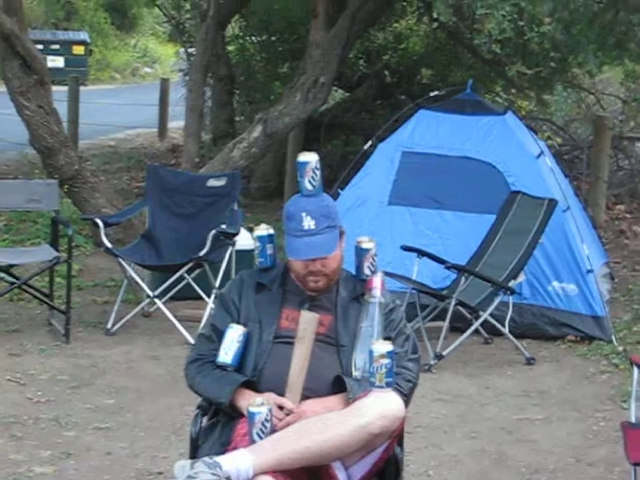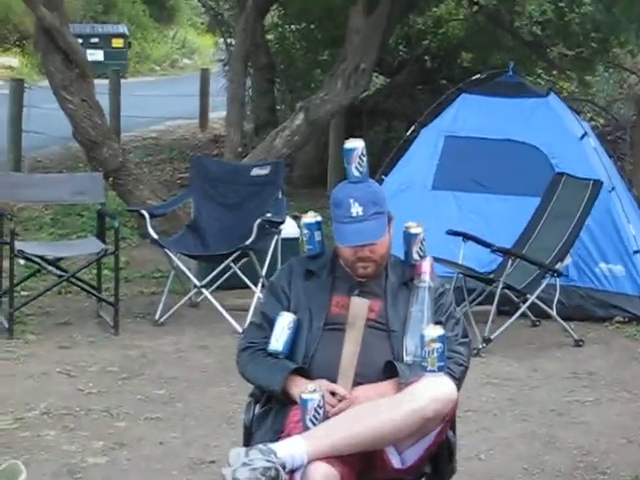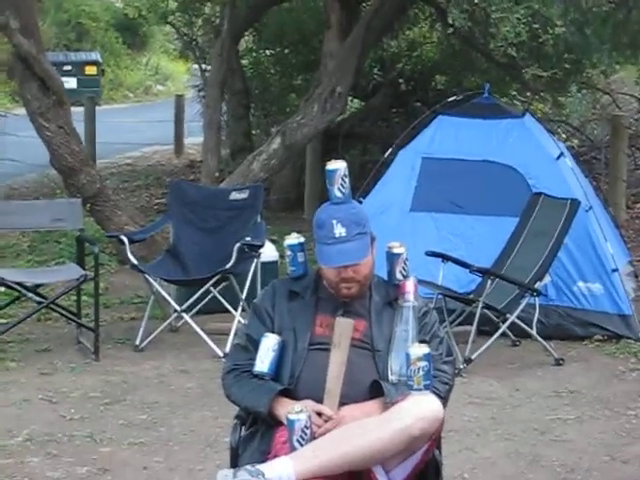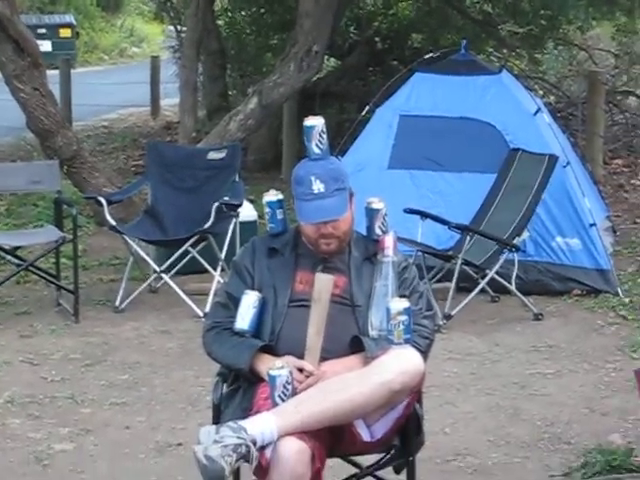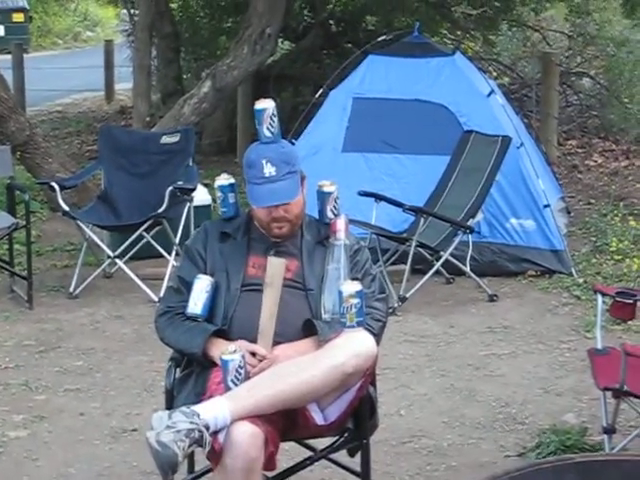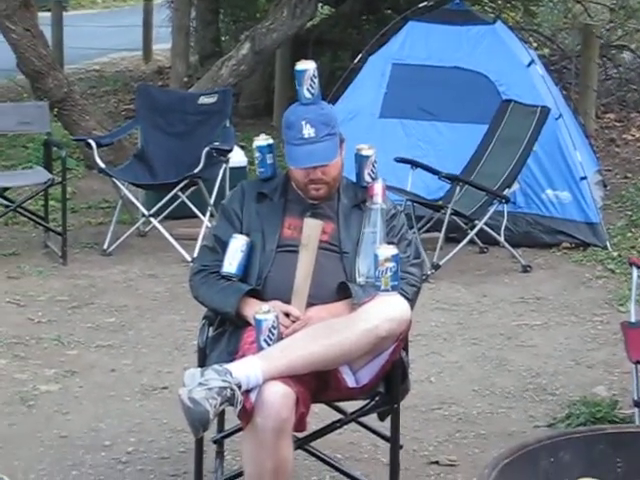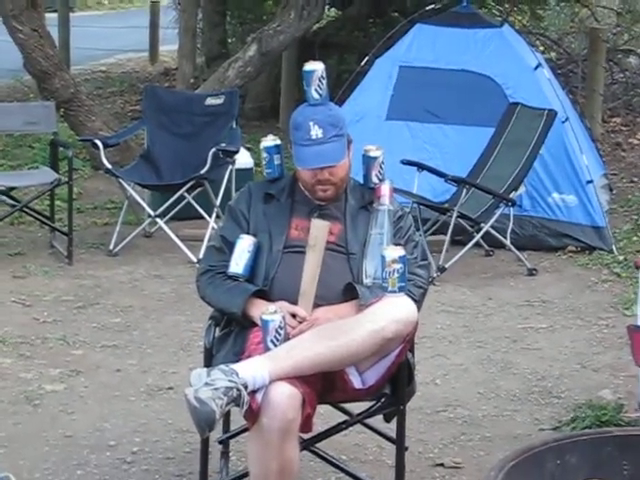
dt=0.7s
person 1, frame 1
right shoulder: (248, 288)
left elbow: (405, 374)
right elbow: (200, 363)
left wrist: (333, 406)
right wrist: (246, 399)
left hip: (343, 438)
left knee: (389, 408)
person 1, frame 2
right shoulder: (297, 276)
left elbow: (455, 358)
right elbow: (251, 351)
left wrist: (383, 392)
right wrist: (298, 386)
left hip: (396, 422)
left knee: (440, 392)
left ankle: (277, 455)
person 1, frame 3
right shoulder: (281, 298)
left elbow: (440, 377)
right elbow: (237, 373)
left wrist: (369, 412)
right wrist: (284, 407)
left hip: (381, 442)
left knee: (427, 410)
person 1, frame 4
right shoulder: (261, 255)
left elbow: (419, 333)
right elbow: (218, 331)
left wrist: (347, 369)
right wrist: (267, 364)
left hip: (364, 401)
right hip: (286, 395)
left knee: (407, 363)
left ankle: (249, 432)
person 1, frame 5
right shoulder: (213, 239)
left elbow: (372, 315)
right elbow: (170, 316)
left wrist: (302, 350)
right wrist: (219, 348)
left hip: (319, 386)
left knee: (360, 347)
right knee: (241, 441)
left ankle: (202, 419)
person 1, frame 6
right shoulder: (250, 200)
left elbow: (407, 281)
right elbow: (204, 275)
left wrist: (337, 312)
right wrist: (251, 307)
left hip: (350, 351)
right hip: (268, 342)
left knee: (394, 312)
right knee: (272, 402)
left ankle: (233, 377)
person 1, frame 7
right shoulder: (257, 200)
left elbow: (414, 283)
right elbow: (211, 275)
left wrist: (343, 313)
right wrist: (258, 308)
left hip: (357, 352)
right hip: (275, 342)
left knee: (400, 313)
right knee: (279, 403)
left ankle: (239, 377)
